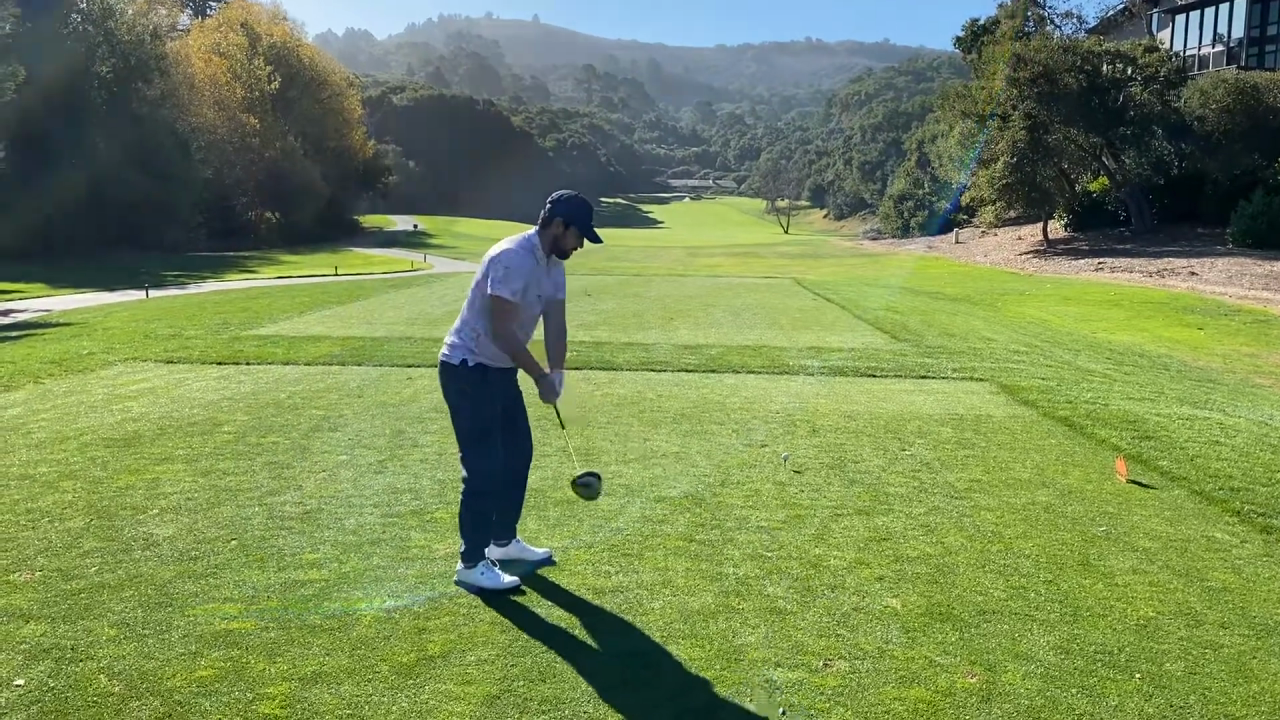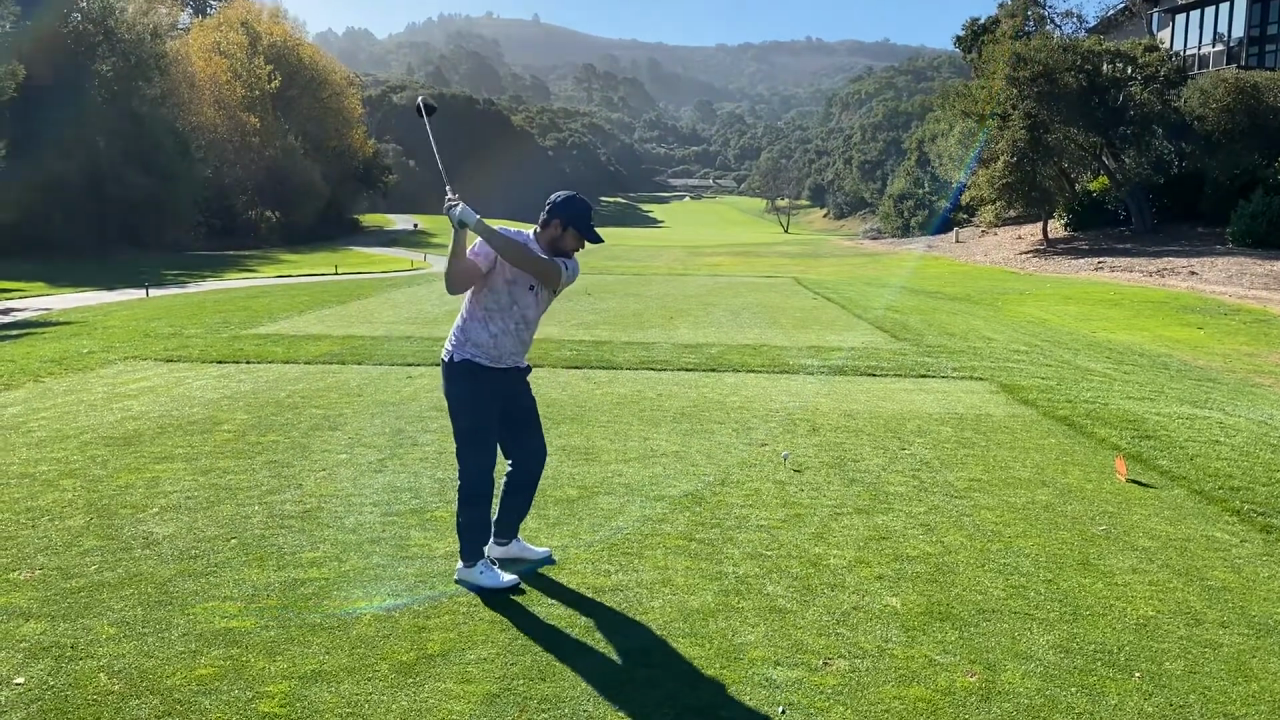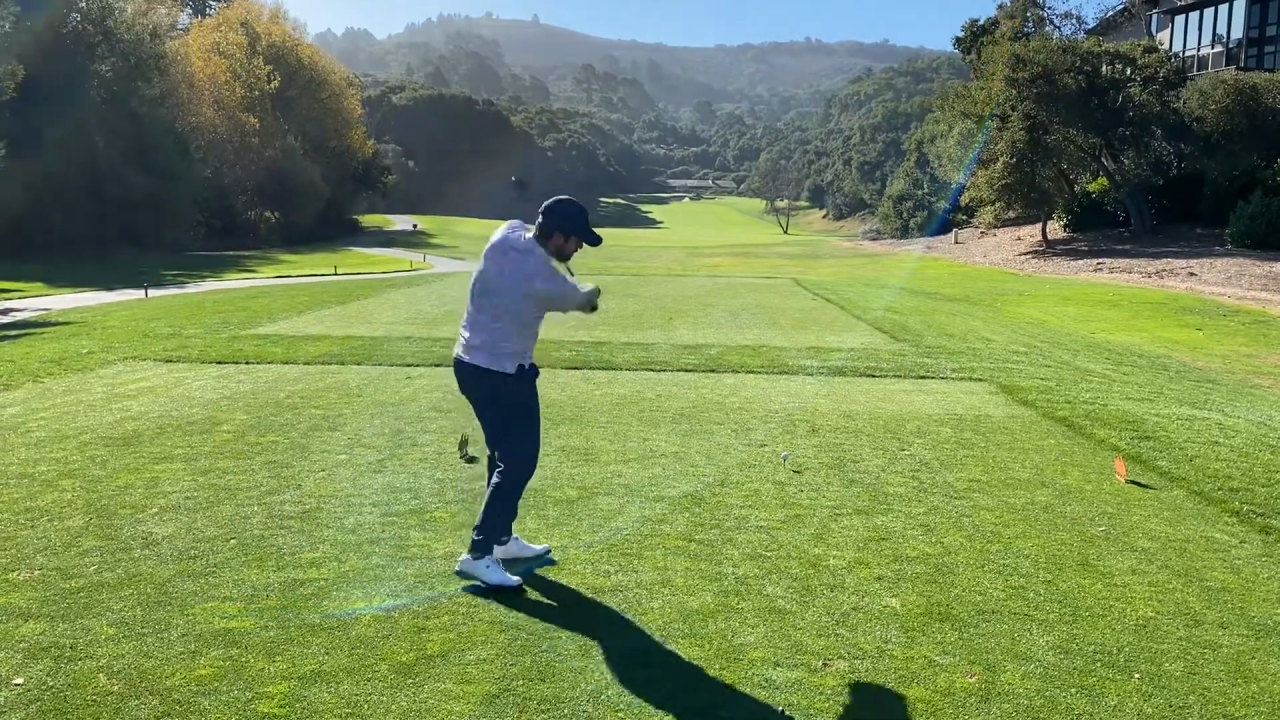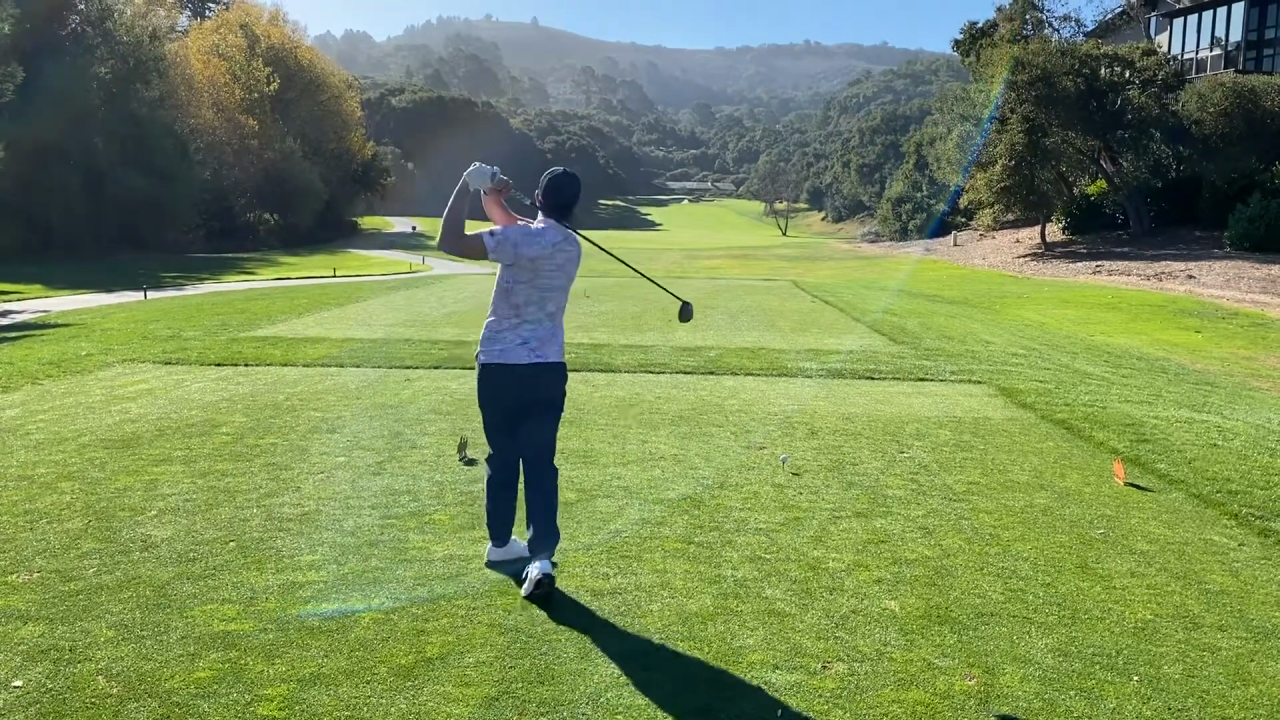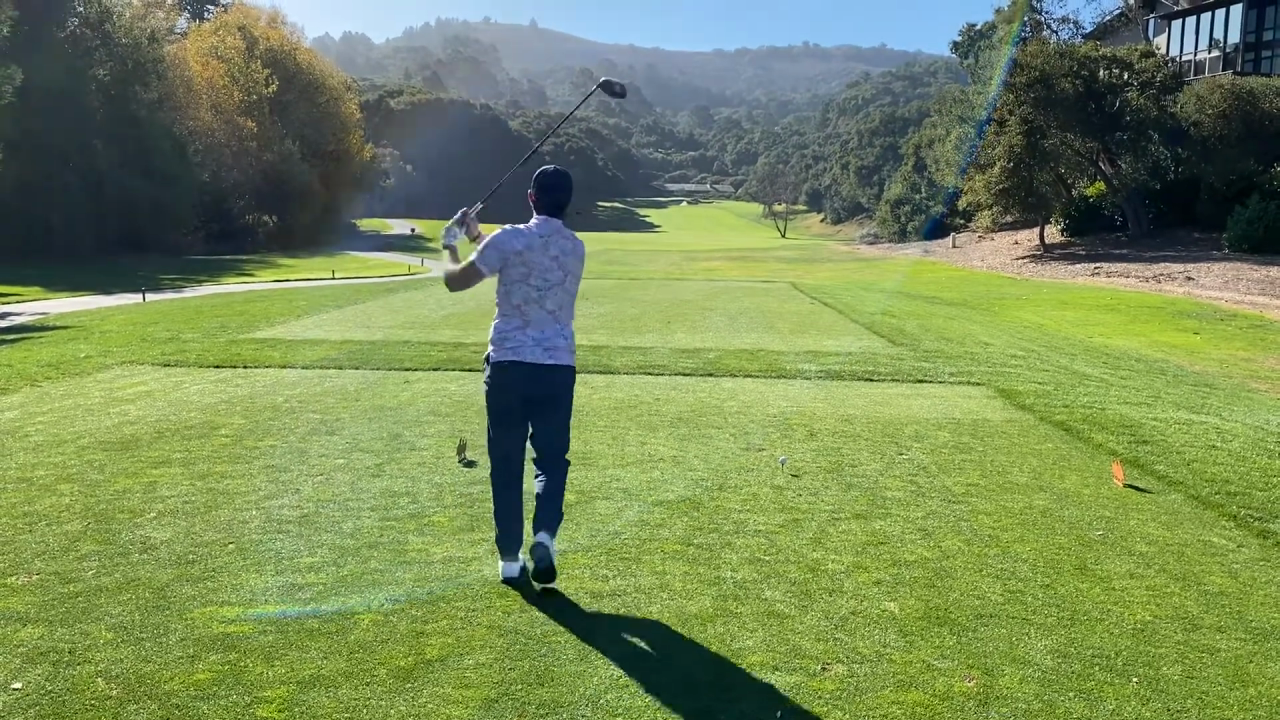
dt=0.5s
person 1, frame 1
left shoulder: (554, 268)
right shoulder: (511, 256)
left elbow: (555, 324)
right elbow: (497, 327)
left wrist: (555, 373)
right wrist: (538, 375)
left hip: (501, 369)
right hip: (468, 368)
left knee: (518, 454)
right knee: (484, 465)
left ankle: (503, 540)
right ankle: (472, 561)
person 1, frame 2
left shoulder: (565, 266)
right shoulder: (499, 240)
left elbow: (535, 266)
right elbow: (456, 285)
left wrist: (478, 225)
right wrist: (460, 236)
left hip: (511, 372)
right hip: (468, 367)
left knee: (531, 455)
right knee: (478, 466)
left ankle: (504, 539)
right ankle: (471, 561)
person 1, frame 3
left shoulder: (507, 235)
right shoulder: (548, 282)
right elbow: (585, 303)
right wrist: (589, 294)
left hip: (469, 364)
right hip: (506, 374)
left knee: (505, 454)
right knee: (519, 462)
left ankle: (501, 538)
right ankle: (479, 553)
person 1, frame 4
left shoulder: (524, 241)
right shoulder: (571, 247)
left elbow: (449, 243)
left wrist: (468, 184)
right wrist: (491, 194)
left hip: (499, 367)
right hip: (547, 370)
left knee: (502, 458)
right knee: (540, 464)
left ankle: (500, 543)
right ankle: (542, 558)
person 1, frame 5
left shoulder: (508, 240)
right shoulder: (576, 249)
left elbow: (454, 282)
left wrist: (452, 248)
right wrist: (481, 239)
left hip: (507, 366)
right hip: (557, 370)
left knee: (506, 467)
right knee: (552, 461)
left ankle: (510, 559)
right ankle: (545, 535)
